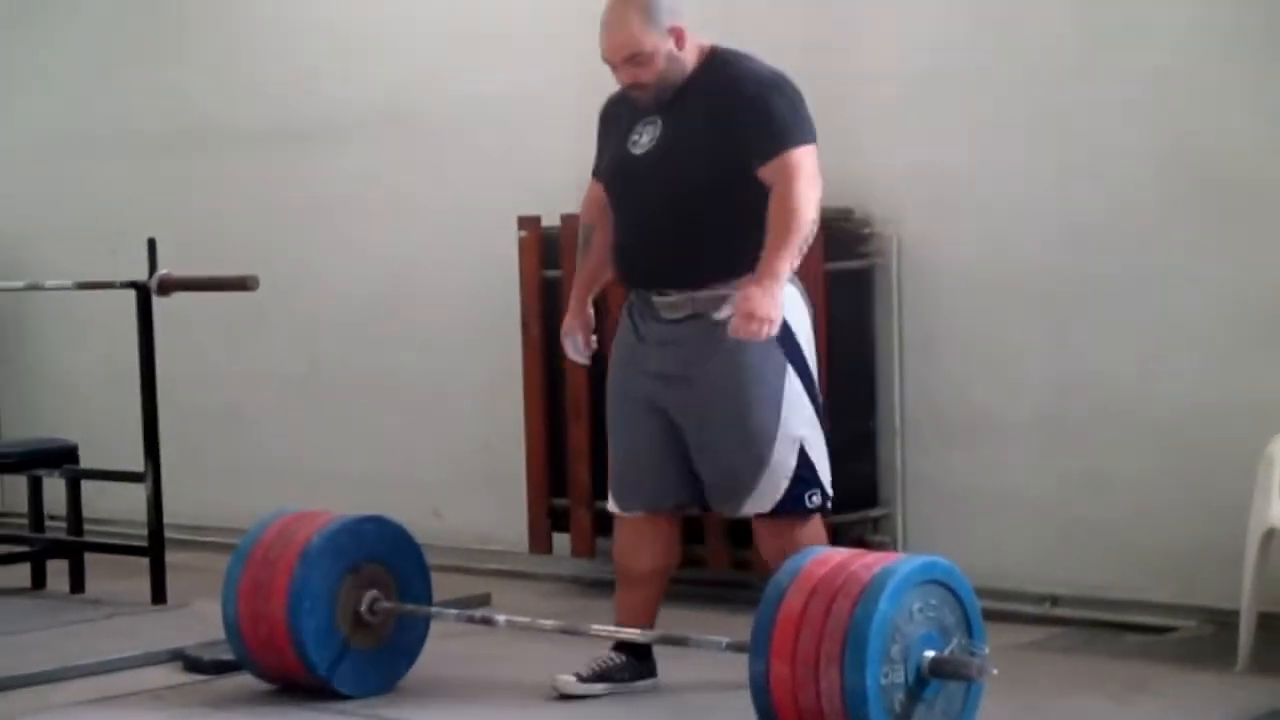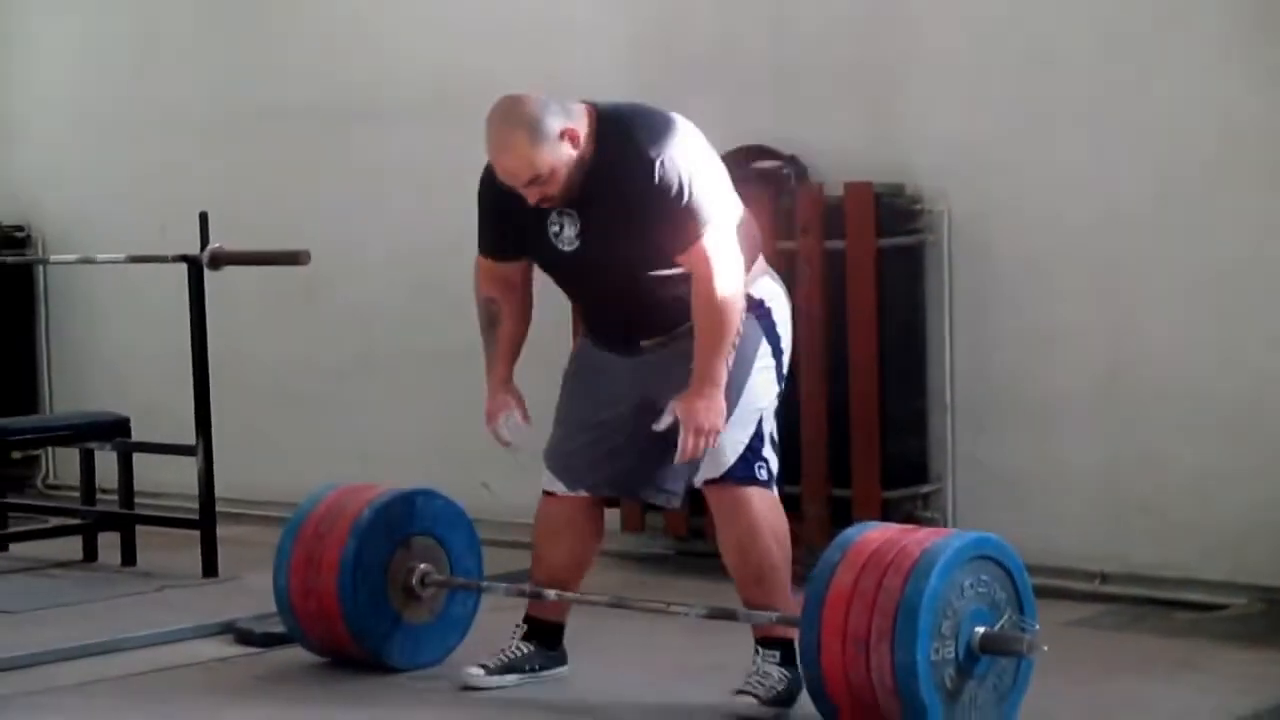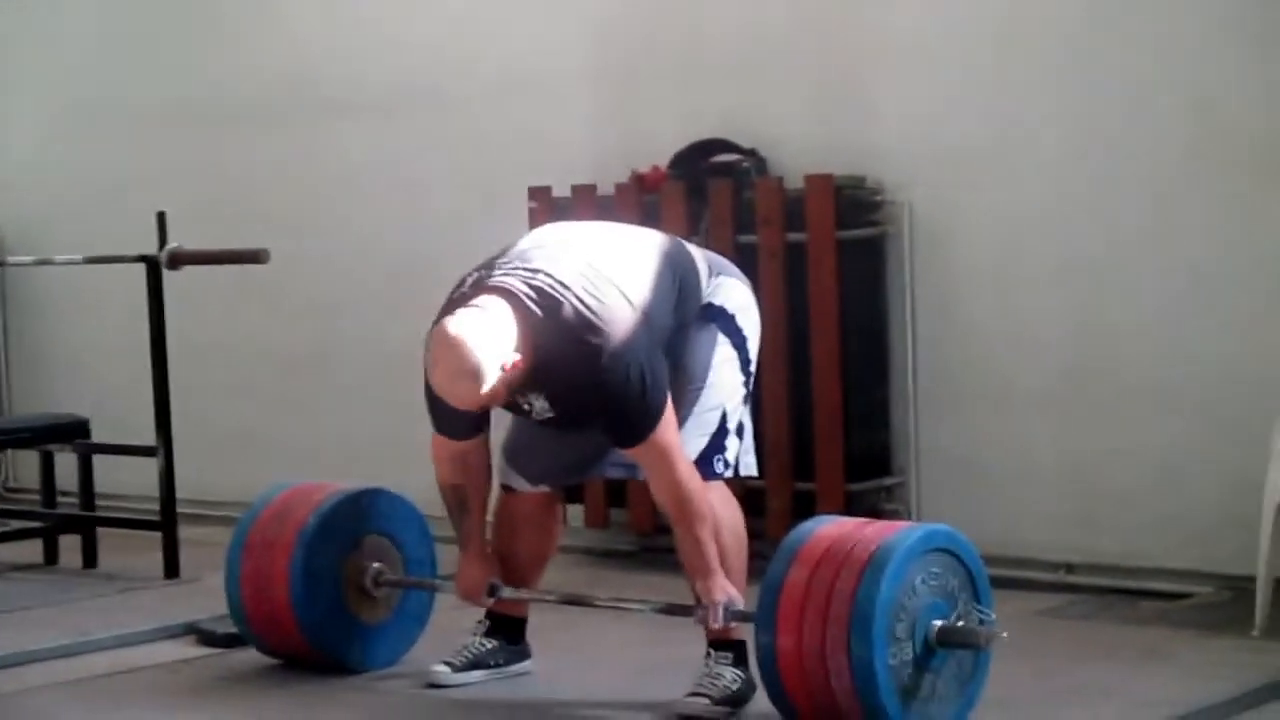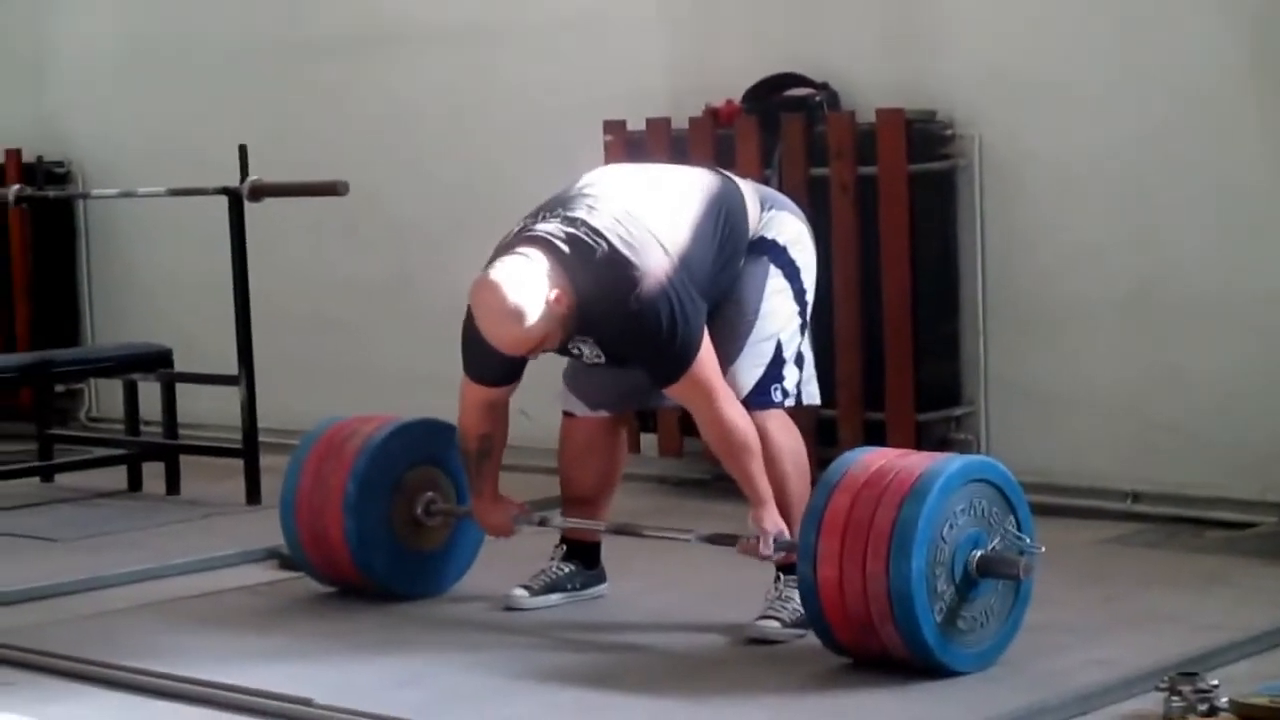
dt=1s
person 1, frame 1
left shoulder: (750, 91)
right shoulder: (620, 114)
left elbow: (796, 187)
right elbow: (601, 212)
left wrist: (770, 285)
right wrist: (579, 300)
left hip: (741, 319)
right hip: (647, 325)
left knee: (777, 493)
right knee: (640, 497)
right ankle: (631, 650)
person 1, frame 2
left shoulder: (653, 153)
right shoulder: (507, 183)
left elbow: (716, 274)
right elbow: (498, 282)
left wrist: (707, 388)
right wrist: (499, 379)
left hip: (723, 314)
right hip: (614, 346)
left knee: (733, 474)
right knee: (569, 482)
left ankle: (777, 659)
right ankle: (540, 640)
person 1, frame 3
left shoulder: (605, 349)
right shoulder: (455, 345)
left elbow: (668, 472)
right elbow: (458, 455)
left wrist: (709, 576)
right wrist: (474, 551)
left knee: (697, 470)
right knee: (525, 475)
left ankle: (728, 658)
right ankle: (504, 636)
person 1, frame 4
left shoulder: (642, 295)
right shoulder: (502, 301)
left elbow: (712, 407)
right elbow: (482, 403)
left wrist: (762, 507)
right wrist: (484, 496)
left hip: (758, 239)
left knee: (757, 403)
right knee: (587, 403)
left ankle: (796, 580)
right ankle: (579, 559)
